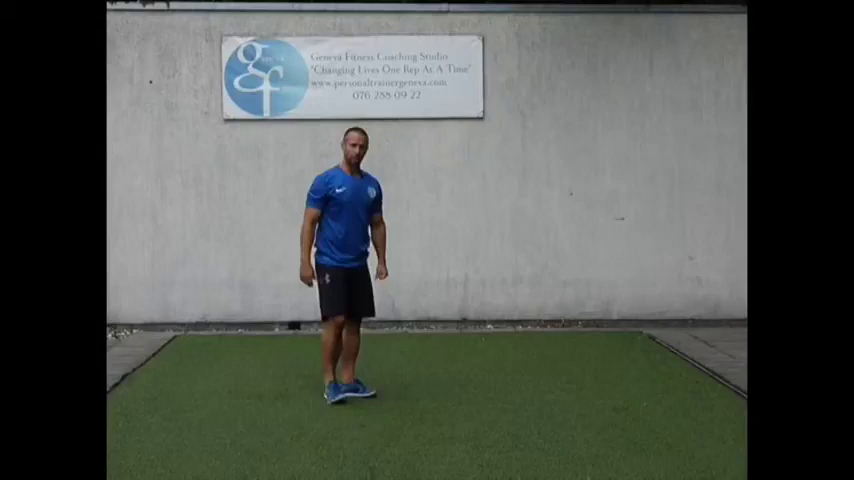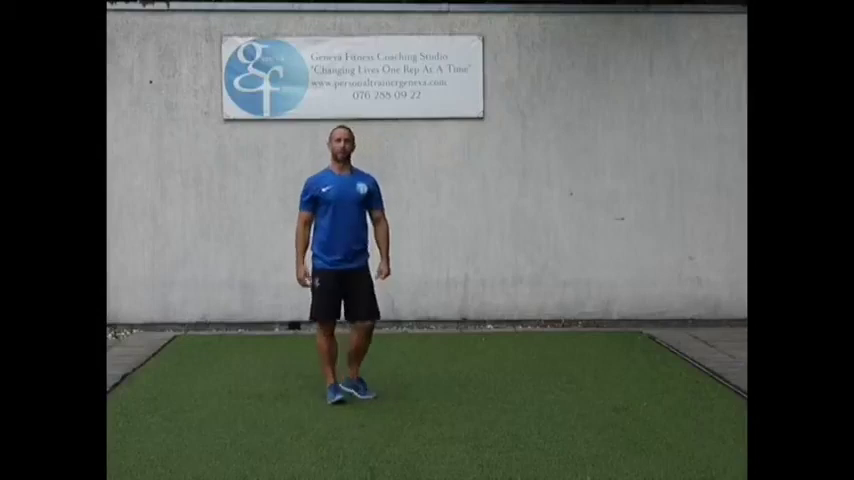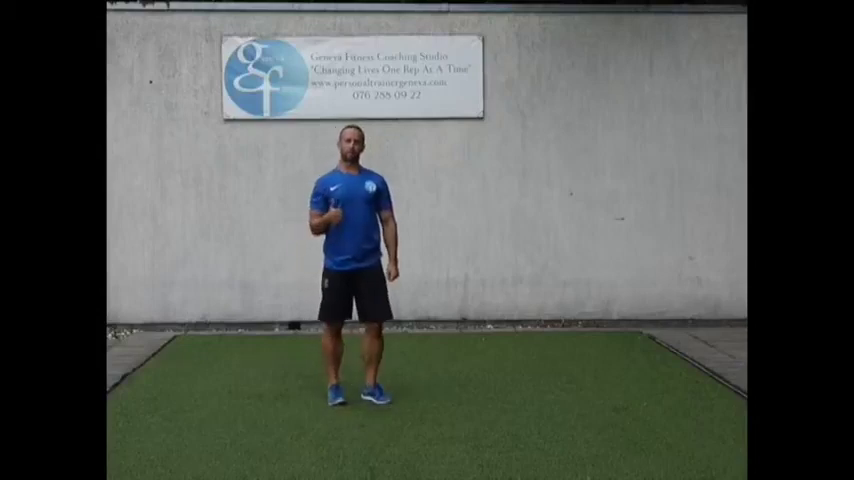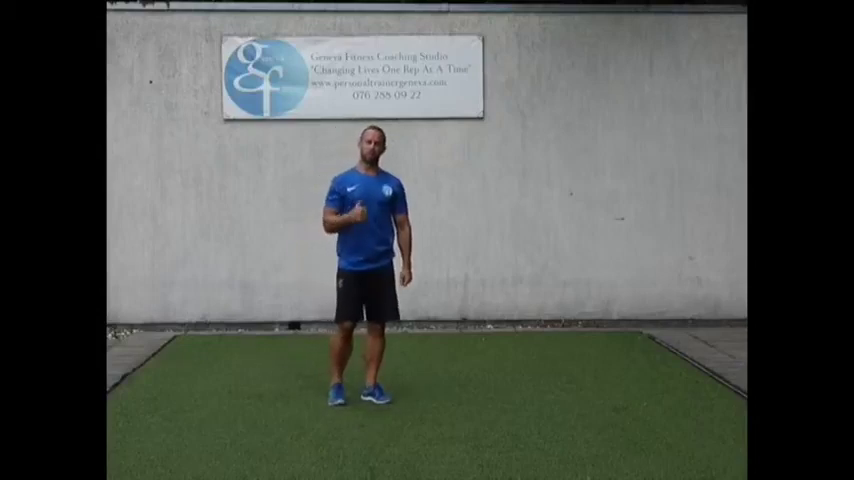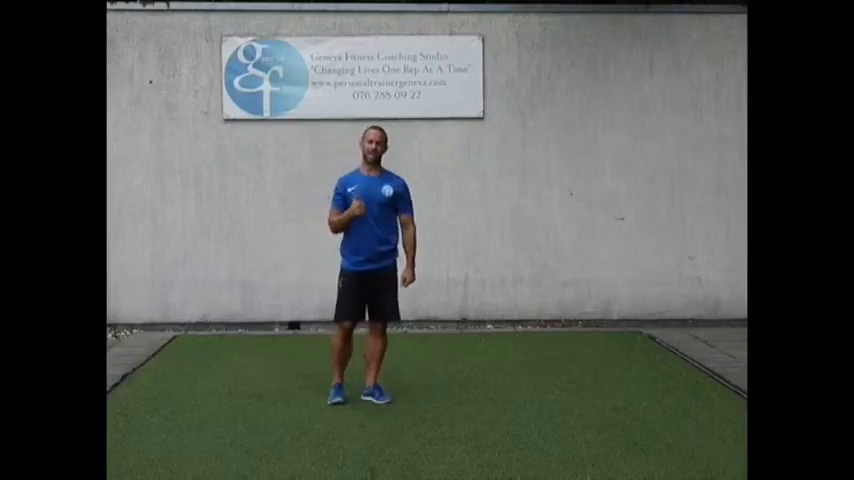
dt=0.5s
person 1, frame 1
left shoulder: (372, 185)
right shoulder: (326, 181)
left elbow: (377, 225)
right elbow: (310, 222)
left wrist: (382, 261)
right wrist: (306, 261)
left hip: (358, 265)
right hip: (330, 264)
left knee: (354, 323)
right knee: (336, 320)
left ankle: (349, 381)
right ankle: (330, 381)
person 1, frame 2
left shoulder: (367, 182)
right shoulder: (315, 183)
left elbow: (379, 222)
right elbow: (303, 224)
left wrist: (384, 259)
right wrist: (300, 262)
left hip: (357, 267)
right hip: (325, 267)
left knee: (365, 324)
right knee: (326, 327)
left ankle: (353, 378)
right ankle: (331, 384)
person 1, frame 3
left shoulder: (376, 182)
right shoulder: (325, 183)
left elbow: (388, 222)
right elbow: (314, 226)
left wrist: (393, 260)
right wrist: (328, 218)
left hip: (370, 267)
right hip: (336, 267)
left knee: (374, 326)
right knee: (333, 327)
left ankle: (371, 385)
right ankle: (334, 384)
person 1, frame 4
left shoulder: (393, 184)
right shoulder: (342, 182)
left elbow: (403, 226)
right elbow: (328, 223)
left wrist: (407, 264)
right wrist: (350, 217)
left hip: (382, 268)
right hip: (350, 268)
left knee: (377, 327)
right knee: (345, 326)
left ankle: (371, 385)
right ankle: (336, 384)
person 1, frame 5
left shoulder: (396, 184)
right shoulder: (345, 183)
left elbow: (408, 226)
right elbow: (333, 225)
left wrist: (410, 264)
right wrist: (350, 213)
left hip: (384, 268)
right hip: (352, 267)
left knee: (378, 327)
right knee: (344, 326)
left ankle: (371, 385)
right ankle: (337, 383)
